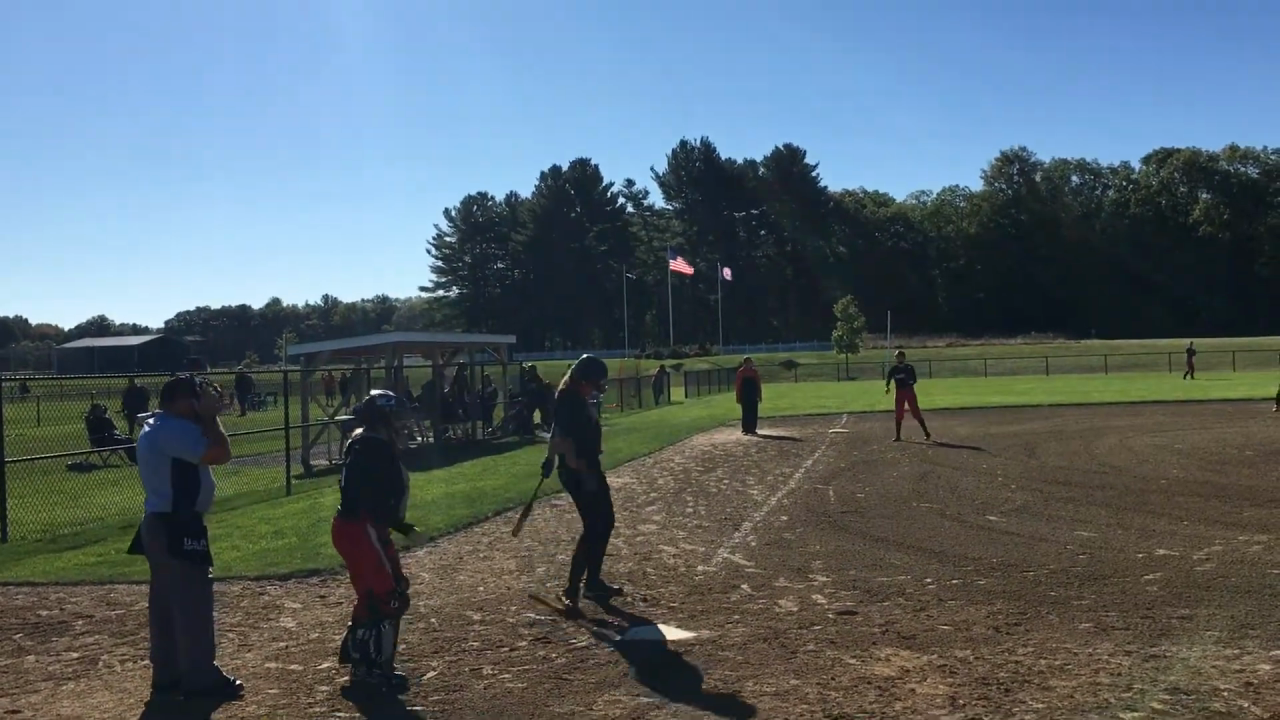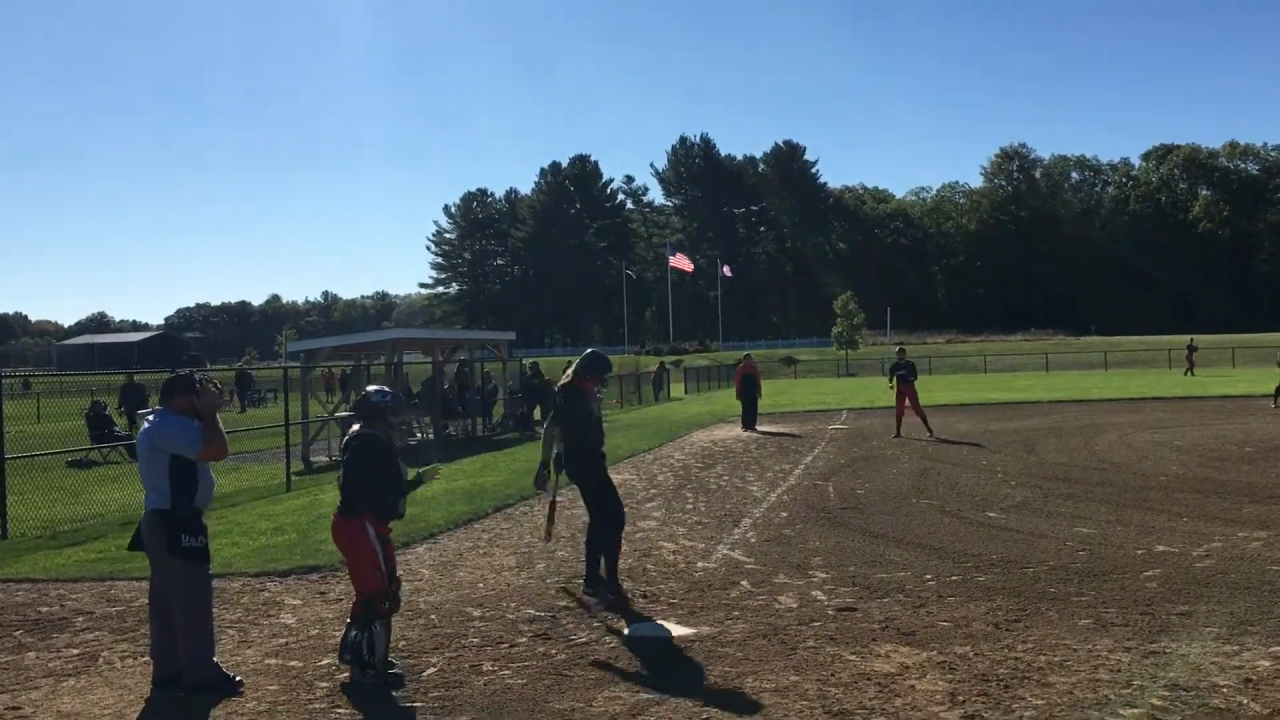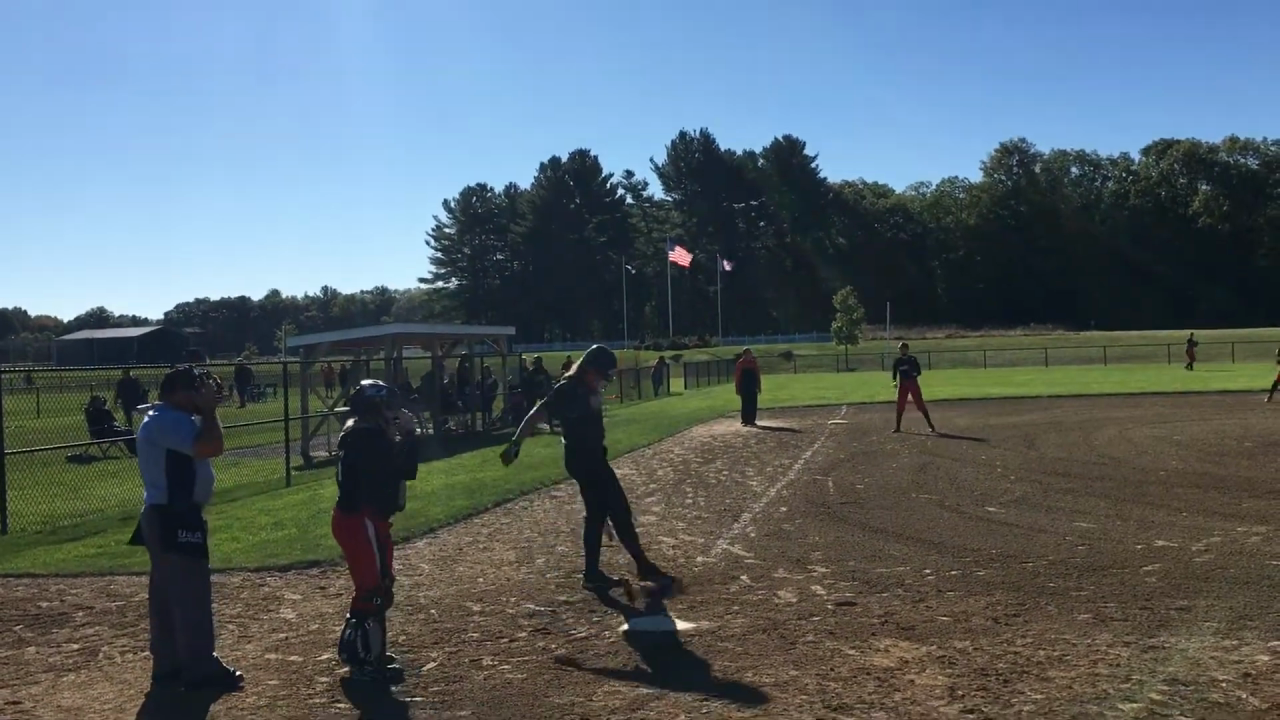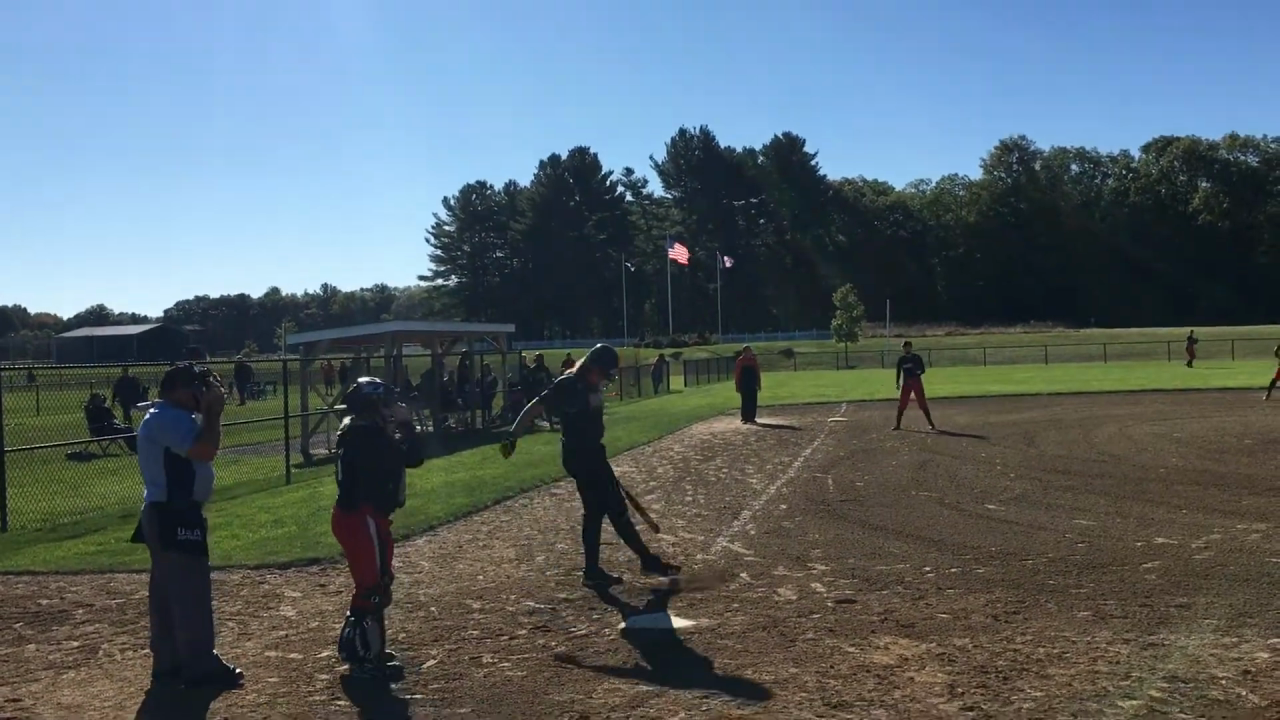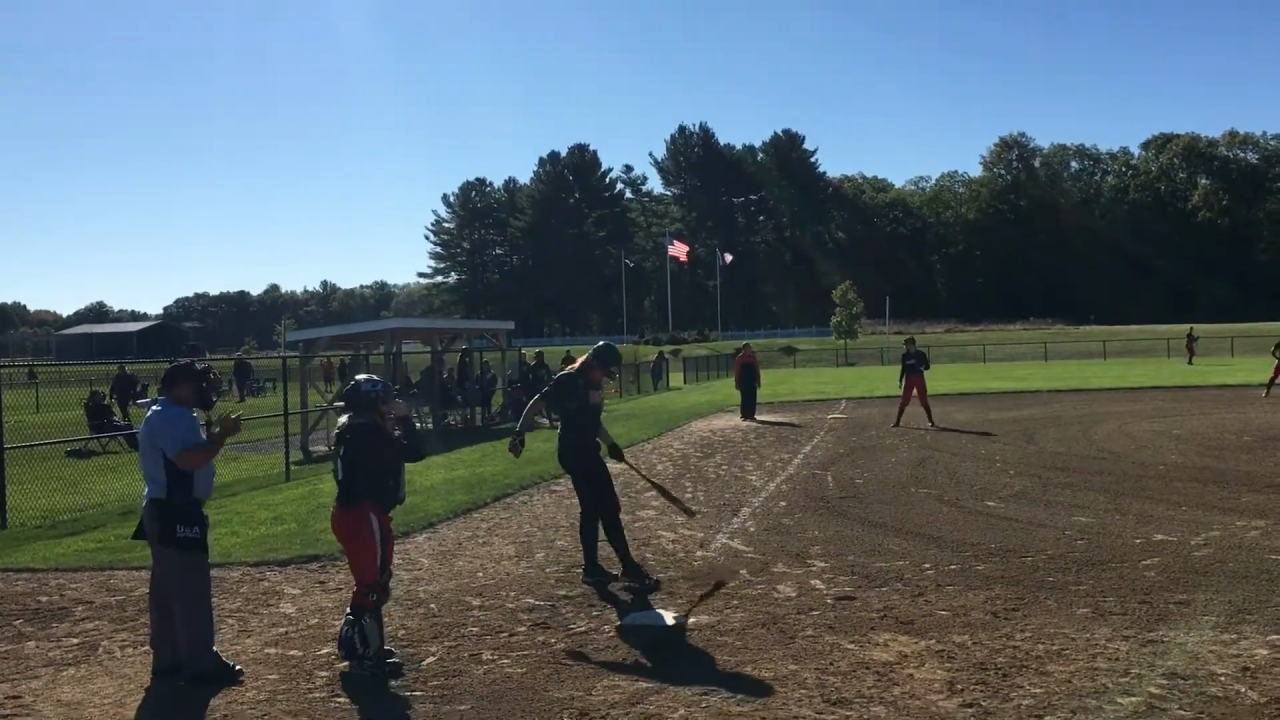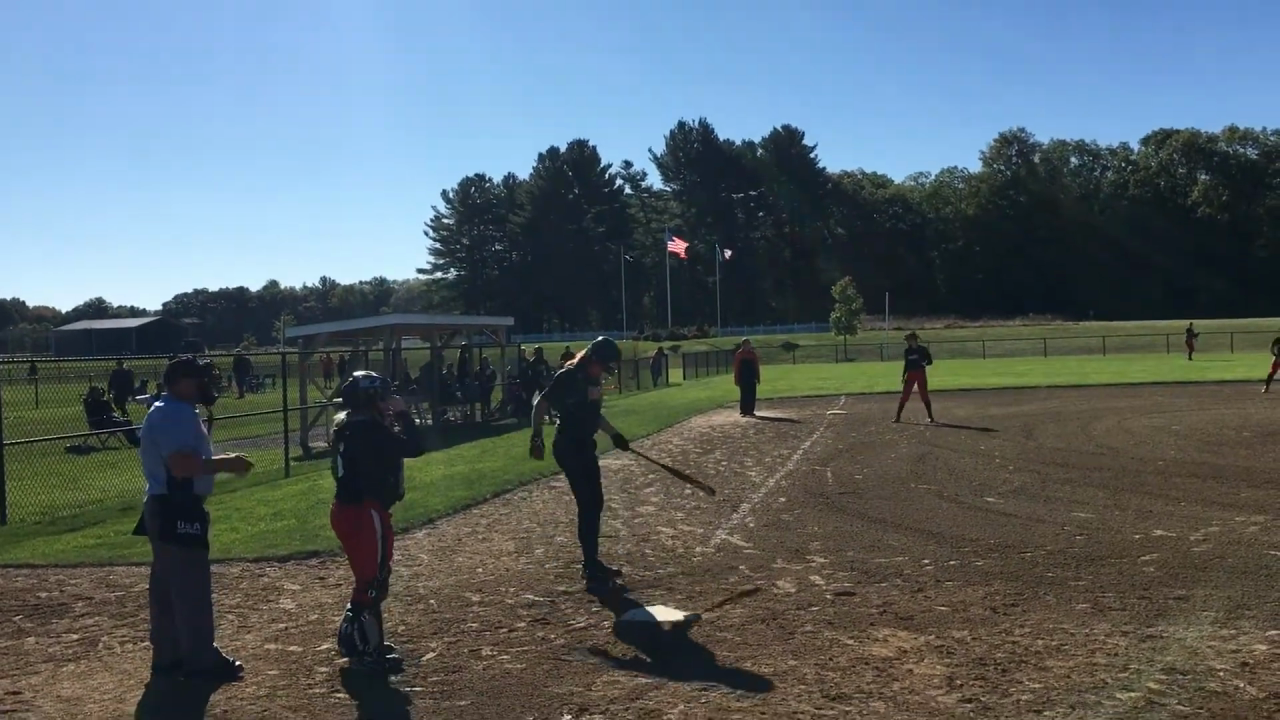
dt=0.1s
person 1, frame 1
left shoulder: (156, 427)
right shoulder: (174, 429)
left elbow: (205, 453)
right elbow: (220, 453)
left wrist: (205, 418)
right wrist: (210, 416)
left hip: (161, 524)
right hip: (177, 527)
left knee: (165, 600)
right knee: (193, 600)
left ankle: (168, 673)
right ankle: (201, 678)
person 1, frame 2
left shoulder: (156, 424)
right shoulder: (172, 426)
left elbow: (204, 450)
right elbow: (216, 451)
left wrist: (204, 415)
right wrist: (210, 413)
left hip: (161, 521)
right hip: (177, 524)
left knee: (165, 597)
right knee: (193, 597)
left ankle: (168, 670)
right ankle: (201, 674)
person 1, frame 3
left shoulder: (160, 419)
right shoulder: (171, 420)
left elbow: (199, 447)
right elbow: (210, 447)
left wrist: (204, 411)
right wrist: (208, 408)
left hip: (162, 517)
right hip: (176, 520)
left knee: (166, 592)
right knee: (191, 592)
left ankle: (168, 664)
right ankle: (201, 669)
person 1, frame 4
left shoulder: (162, 417)
right shoulder: (170, 418)
left elbow: (196, 450)
right elbow: (204, 451)
left wrist: (208, 412)
right wrist: (213, 411)
left hip: (163, 515)
right hip: (176, 517)
left knee: (166, 589)
right knee: (191, 590)
left ankle: (167, 662)
right ankle: (201, 667)
person 1, frame 5
left shoulder: (166, 415)
right shoulder: (173, 416)
left elbow: (188, 458)
right elbow: (191, 460)
left wrist: (215, 433)
right wrist: (222, 433)
left hip: (165, 512)
right hip: (176, 515)
left knee: (166, 587)
right knee: (191, 588)
left ankle: (168, 659)
right ankle: (201, 664)
person 1, frame 6
left shoulder: (169, 411)
right shoulder: (175, 413)
right elbow: (182, 465)
right wrist: (225, 463)
left hip: (166, 508)
right hip: (177, 511)
left knee: (167, 583)
right knee: (192, 584)
left ankle: (168, 655)
right ankle: (201, 660)
person 2, frame 1
left shoulder: (362, 444)
right shoulder: (377, 449)
right elbow: (377, 501)
right wrist: (405, 529)
left hip: (350, 527)
right hip: (364, 529)
left knee: (371, 598)
right knee: (392, 597)
left ankle: (363, 663)
right ankle: (373, 668)
person 2, frame 2
left shoulder: (360, 440)
right shoulder: (374, 445)
right elbow: (392, 491)
left hip: (350, 523)
right hip: (364, 526)
left knee: (368, 595)
right knee: (384, 597)
left ankle: (361, 660)
right ankle: (367, 667)
person 2, frame 3
left shoulder: (356, 434)
right shoulder: (371, 438)
left elbow: (392, 467)
right elbow: (406, 470)
left wrist: (398, 435)
right wrist: (409, 433)
left hip: (350, 518)
right hip: (365, 521)
left knee: (367, 589)
right knee: (377, 593)
left ankle: (362, 653)
right ankle: (366, 662)
person 2, frame 4
left shoulder: (354, 432)
right shoulder: (370, 435)
left elbow: (388, 460)
right elbow: (412, 459)
left wrist: (395, 429)
right wrist: (406, 424)
left hip: (350, 516)
right hip: (365, 519)
left knee: (368, 587)
right knee: (375, 591)
left ankle: (361, 650)
right ankle: (366, 660)
person 2, frame 5
left shoulder: (349, 430)
right shoulder: (370, 433)
left elbow: (388, 454)
right elbow: (415, 453)
left wrist: (392, 422)
right wrist: (404, 418)
left hip: (348, 513)
right hip: (366, 517)
left knee: (368, 584)
right knee: (373, 588)
left ankle: (361, 647)
right ankle: (365, 657)
person 2, frame 6
left shoulder: (347, 427)
right shoulder: (370, 430)
left elbow: (387, 449)
right elbow: (414, 447)
left wrist: (391, 419)
right wrist: (402, 414)
left hip: (347, 510)
right hip: (366, 513)
left knee: (368, 580)
right knee: (372, 584)
left ankle: (360, 642)
right ankle: (365, 653)
person 3, frame 1
left shoulder: (578, 399)
right shoulder: (569, 402)
left elbow: (559, 435)
right elbow: (563, 439)
left wrist: (551, 459)
right wrist: (583, 473)
left hip: (587, 468)
right hip: (578, 471)
left knee: (604, 523)
right knee: (596, 526)
left ankle: (593, 582)
right ankle: (572, 590)
person 3, frame 2
left shoulder: (584, 394)
right shoulder: (571, 396)
right elbow: (553, 429)
left wrist: (560, 455)
right wrist: (544, 466)
left hip: (590, 461)
right hip: (583, 463)
left knee: (602, 519)
right knee: (614, 517)
left ankle: (593, 579)
right ankle: (611, 584)
person 3, frame 3
left shoulder: (591, 388)
right shoulder: (569, 388)
right elbow: (538, 414)
right wrist: (515, 443)
left hip: (592, 455)
right hip: (582, 457)
left knee: (597, 513)
right knee: (619, 508)
left ankle: (592, 574)
right ankle: (644, 567)
person 3, frame 4
left shoulder: (592, 387)
right shoulder: (568, 385)
right elbow: (536, 407)
right wrist: (513, 435)
left hip: (590, 453)
right hip: (580, 455)
left knee: (595, 511)
right knee: (615, 507)
left ankle: (592, 571)
right ankle: (647, 560)
person 3, frame 5
left shoulder: (594, 384)
right shoulder: (569, 380)
right elbow: (537, 404)
left wrist: (611, 443)
right wrist: (520, 434)
left hip: (588, 449)
right hip: (574, 451)
left knee: (593, 507)
right knee: (607, 505)
left ankle: (591, 568)
right ankle: (629, 569)
person 3, frame 6
left shoulder: (593, 379)
right shoulder: (569, 377)
right elbow: (541, 404)
left wrist: (614, 434)
right wrist: (537, 437)
left hip: (583, 446)
right hip: (569, 447)
left knee: (590, 504)
right knee: (590, 504)
left ankle: (591, 564)
right ankle: (592, 568)
